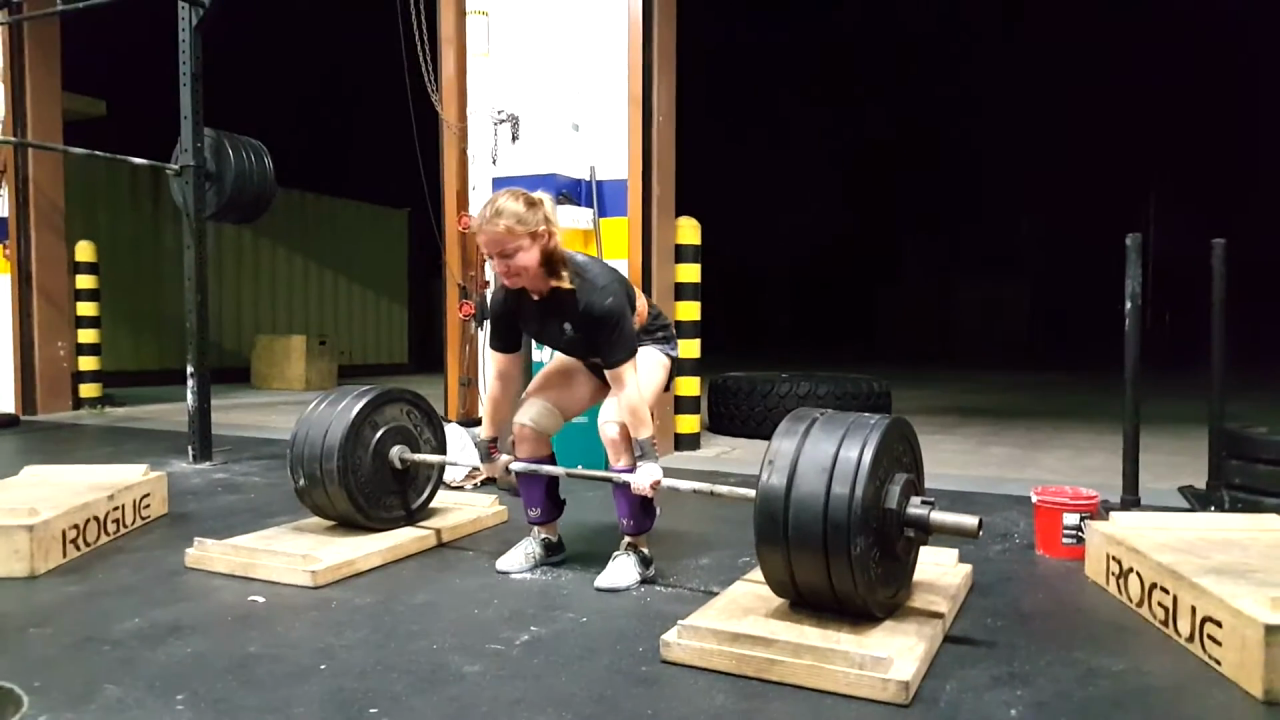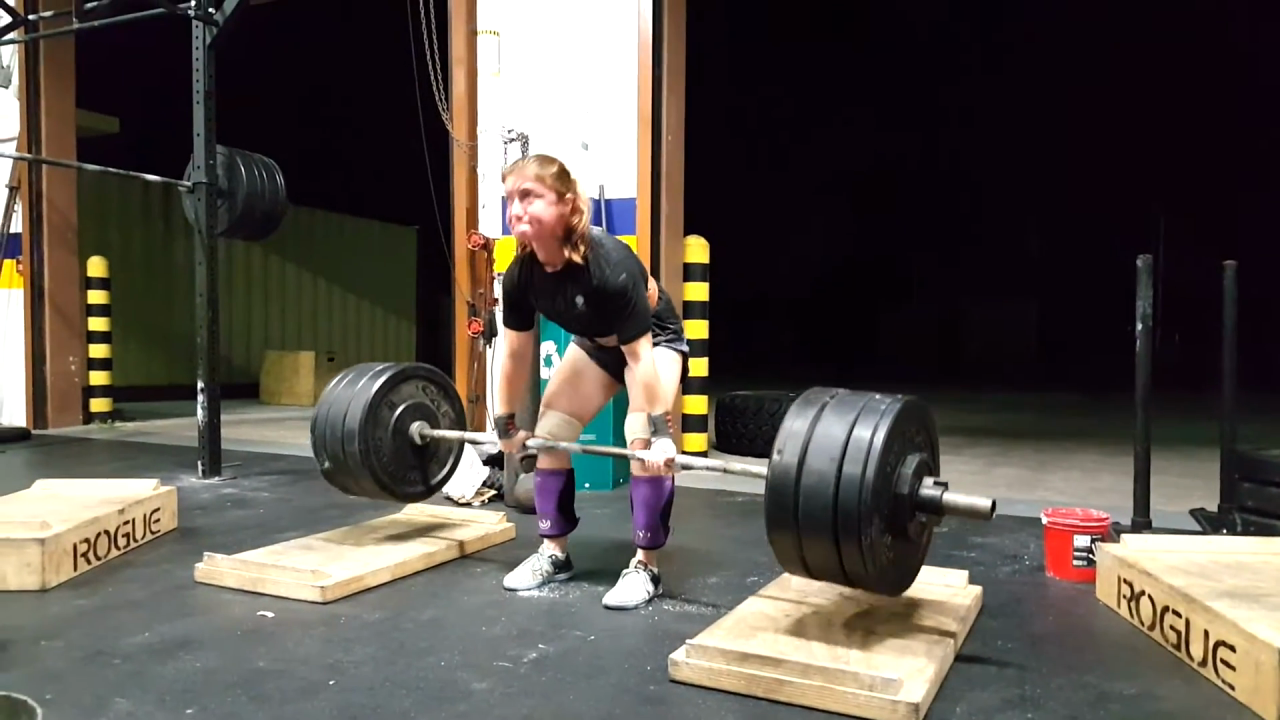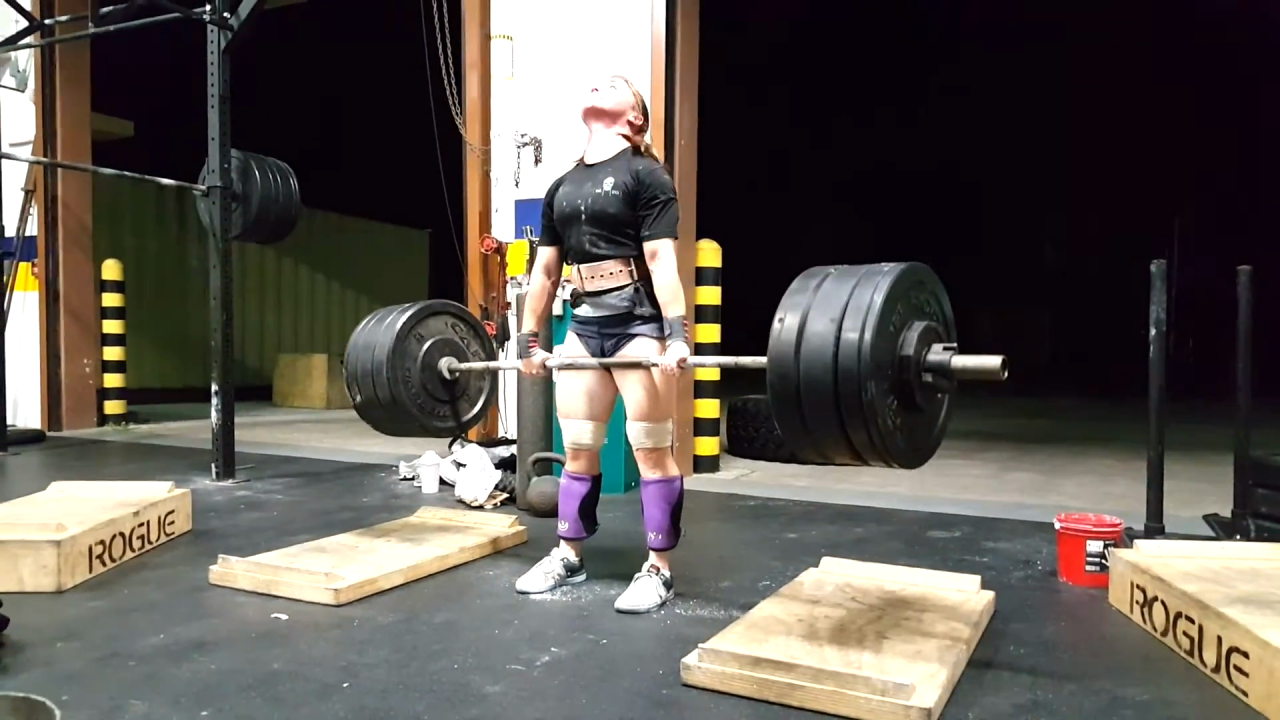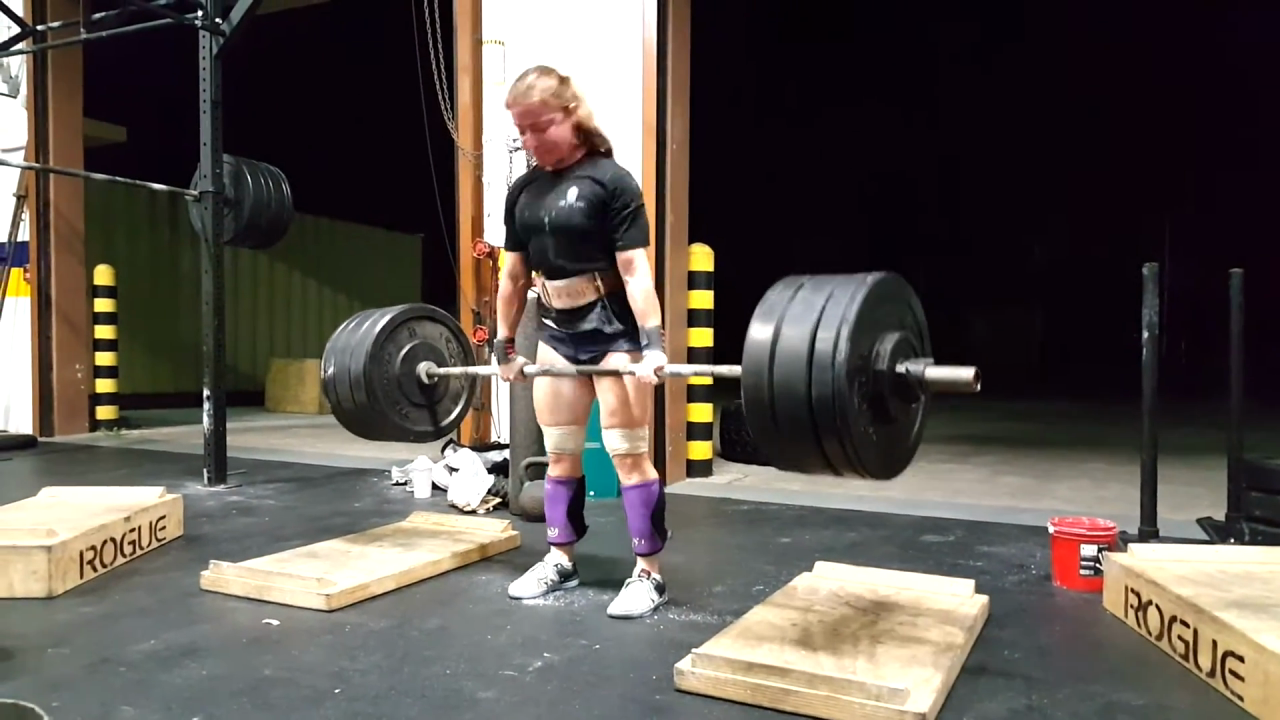
dt=1s
person 1, frame 1
left shoulder: (597, 291)
right shoulder: (507, 298)
left elbow: (624, 384)
right elbow: (503, 377)
left wrist: (647, 458)
right wrist: (487, 444)
left hip: (645, 344)
right hip: (586, 356)
left knee: (614, 426)
right knee: (527, 422)
left ankle: (635, 549)
right ankle: (545, 536)
person 1, frame 2
left shoulder: (610, 265)
right shoulder: (520, 275)
left elbow: (640, 357)
right elbow: (516, 353)
left wrist: (661, 433)
right wrist: (505, 423)
left hip: (655, 338)
right hip: (594, 343)
left knee: (643, 442)
right knee: (548, 435)
left ankle: (645, 567)
right ankle: (553, 553)
person 1, frame 3
left shoulder: (645, 174)
right shoulder: (562, 186)
left elbow: (662, 261)
right elbow: (544, 270)
left wrist: (677, 334)
right wrist: (528, 339)
left hip: (639, 319)
right hip: (585, 321)
left knee: (650, 446)
right knee: (577, 446)
left ankle: (658, 568)
right ankle: (568, 554)
person 1, frame 4
left shoulder: (609, 181)
right shoulder: (522, 192)
left elbow: (635, 270)
right elbow: (514, 276)
left wrist: (652, 344)
right wrist: (504, 346)
left hip: (615, 331)
right hip: (557, 333)
left knee: (628, 452)
right knee: (559, 453)
left ankle: (648, 574)
right ankle: (560, 560)
